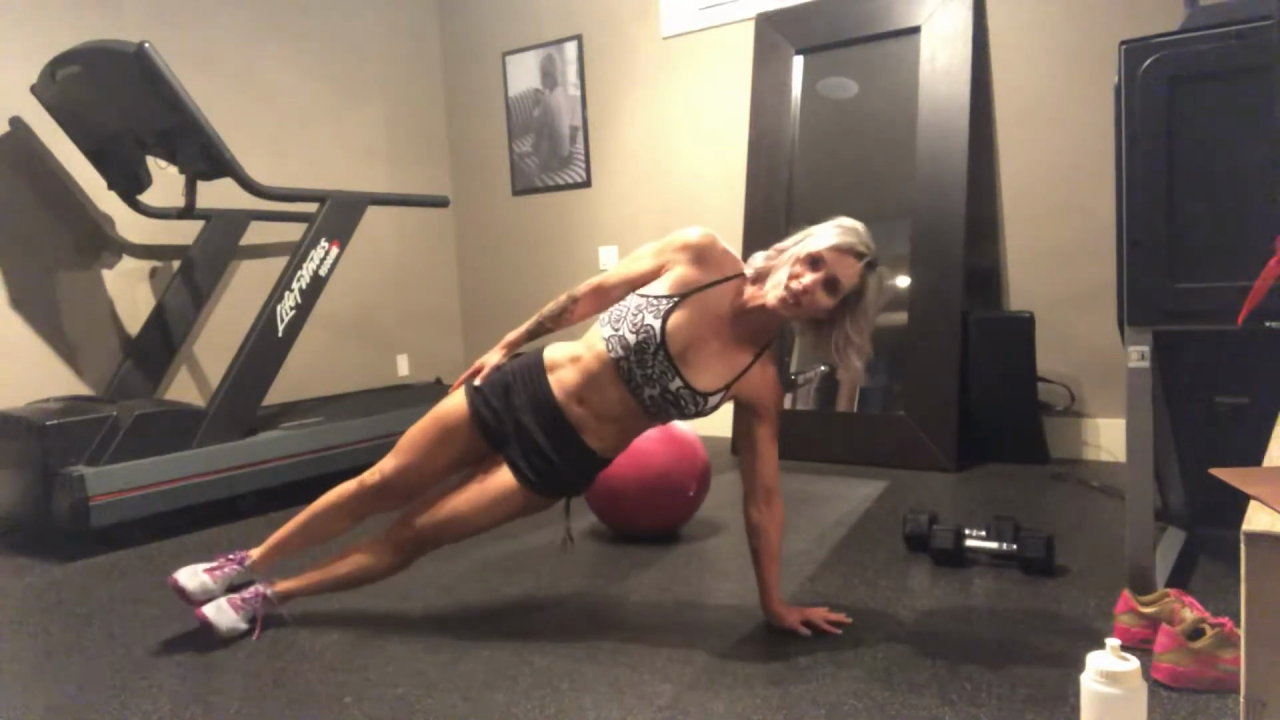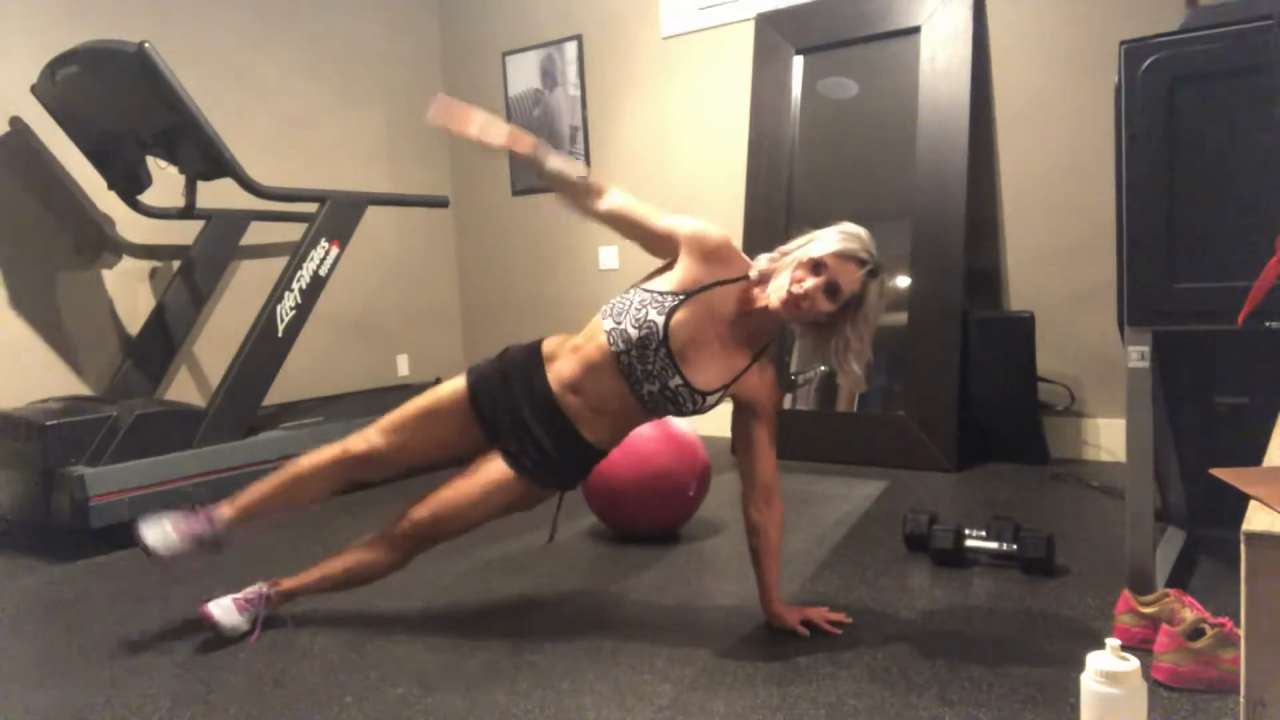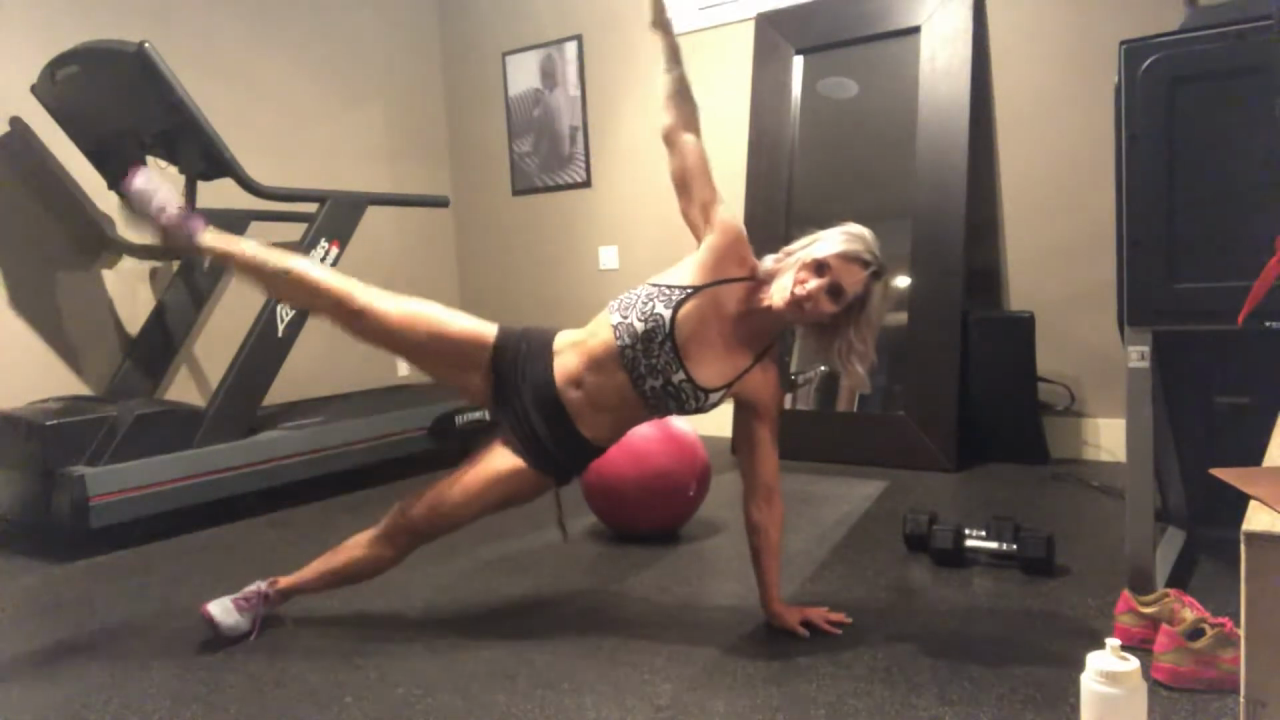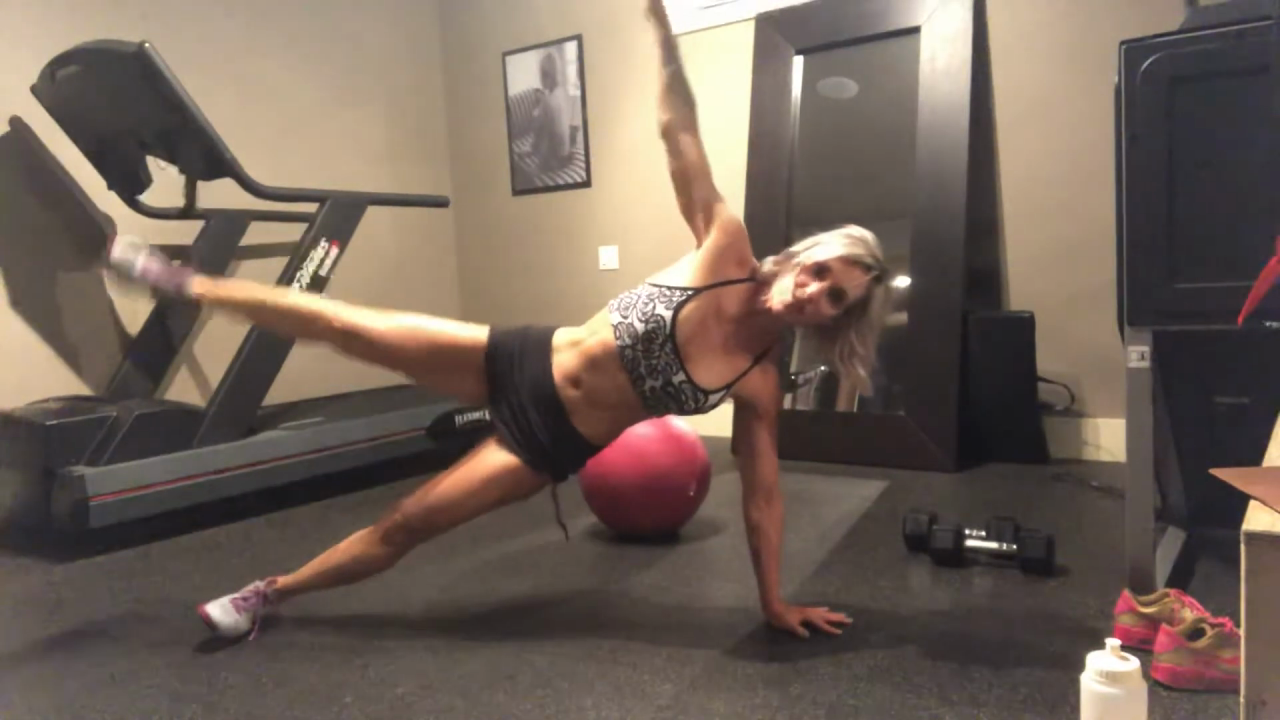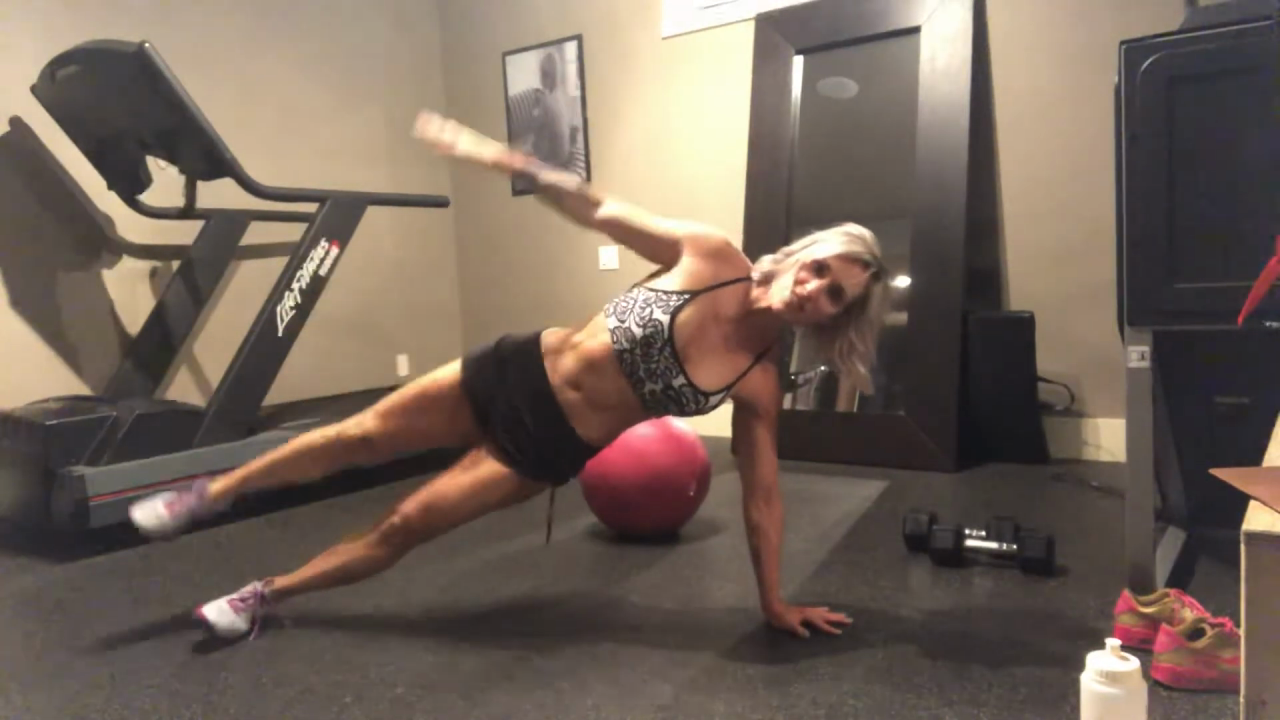
dt=0.5s
person 1, frame 1
left shoulder: (759, 383)
right shoulder: (700, 255)
left elbow: (762, 495)
right elbow: (591, 293)
left wrist: (774, 603)
right wrist: (508, 343)
left hip: (564, 460)
right hip: (523, 388)
left knee: (412, 535)
right knee: (382, 486)
left ankle: (271, 595)
right ankle: (249, 563)
person 1, frame 2
left shoulder: (757, 383)
right shoulder: (709, 255)
left elbow: (760, 498)
right elbow: (597, 198)
left wrist: (774, 603)
right wrist: (515, 140)
left hip: (560, 453)
right hip: (525, 383)
left knee: (412, 532)
right knee: (366, 450)
left ankle: (273, 595)
right ankle: (215, 519)
person 1, frame 3
left shoulder: (760, 383)
right shoulder: (726, 250)
left elbow: (762, 494)
right elbow: (680, 132)
left wrist: (775, 603)
left hip: (558, 443)
right hip: (526, 362)
left knee: (409, 526)
right knee: (352, 305)
left ankle: (270, 593)
right ankle: (198, 236)
person 1, frame 4
left shoulder: (757, 383)
right shoulder: (726, 248)
left elbow: (761, 494)
right elbow: (678, 130)
left wrist: (776, 604)
left hip: (553, 442)
right hip: (523, 362)
left knee: (407, 524)
right knee: (347, 331)
left ankle: (269, 591)
right ankle: (189, 285)
person 1, frame 5
left shoulder: (760, 386)
right shoulder: (713, 254)
left elbow: (762, 496)
right elbow: (598, 209)
left wrist: (775, 603)
right wrist: (507, 158)
left hip: (555, 448)
right hip: (524, 375)
left knee: (406, 527)
right knee: (360, 435)
left ankle: (268, 593)
right ankle: (213, 492)
